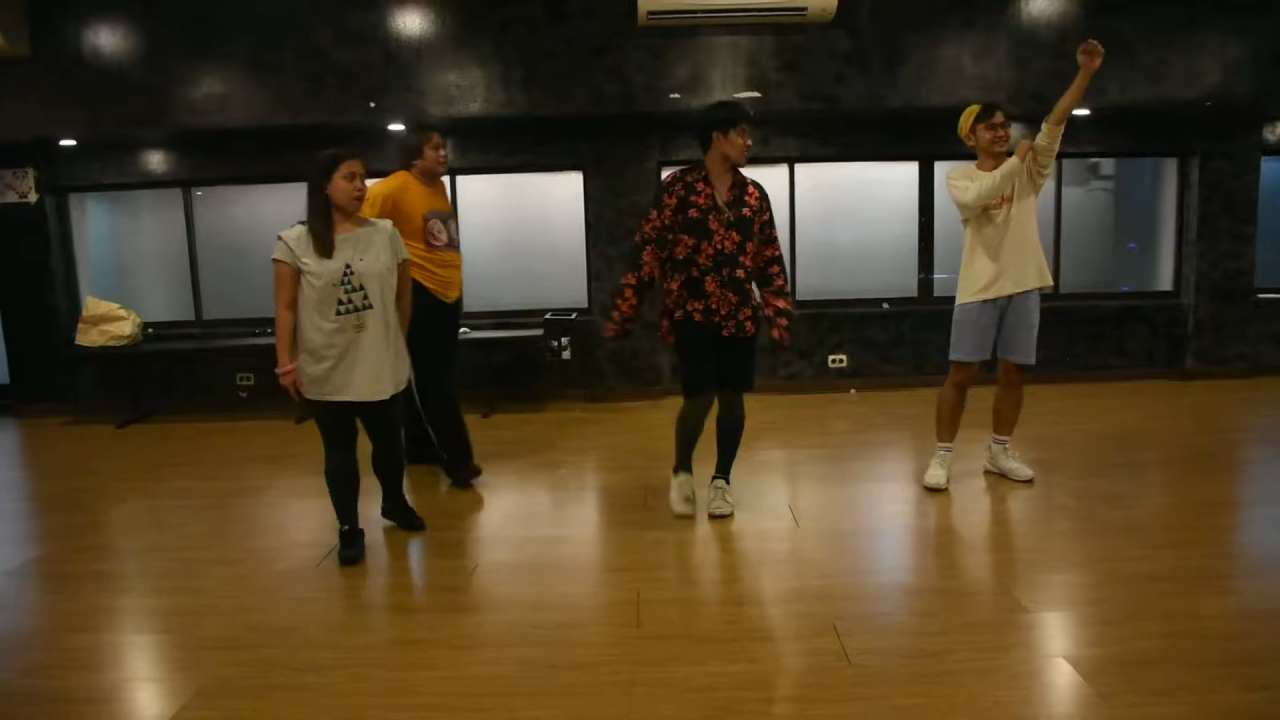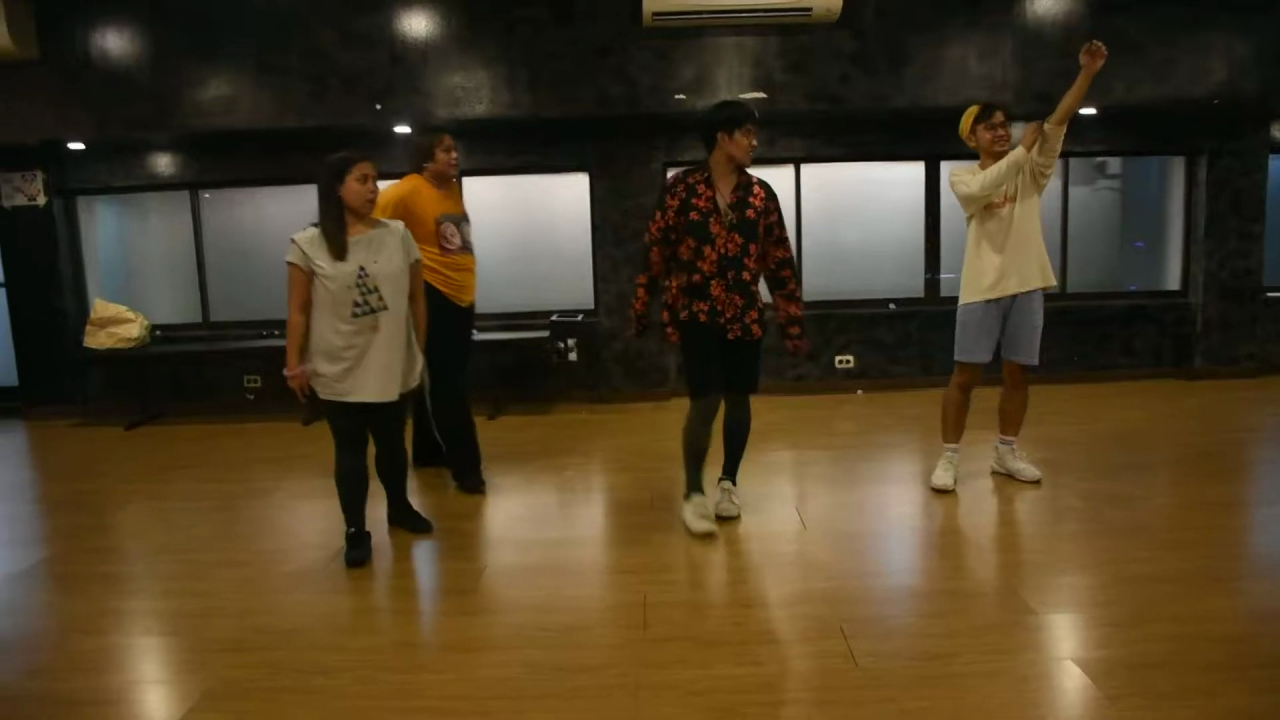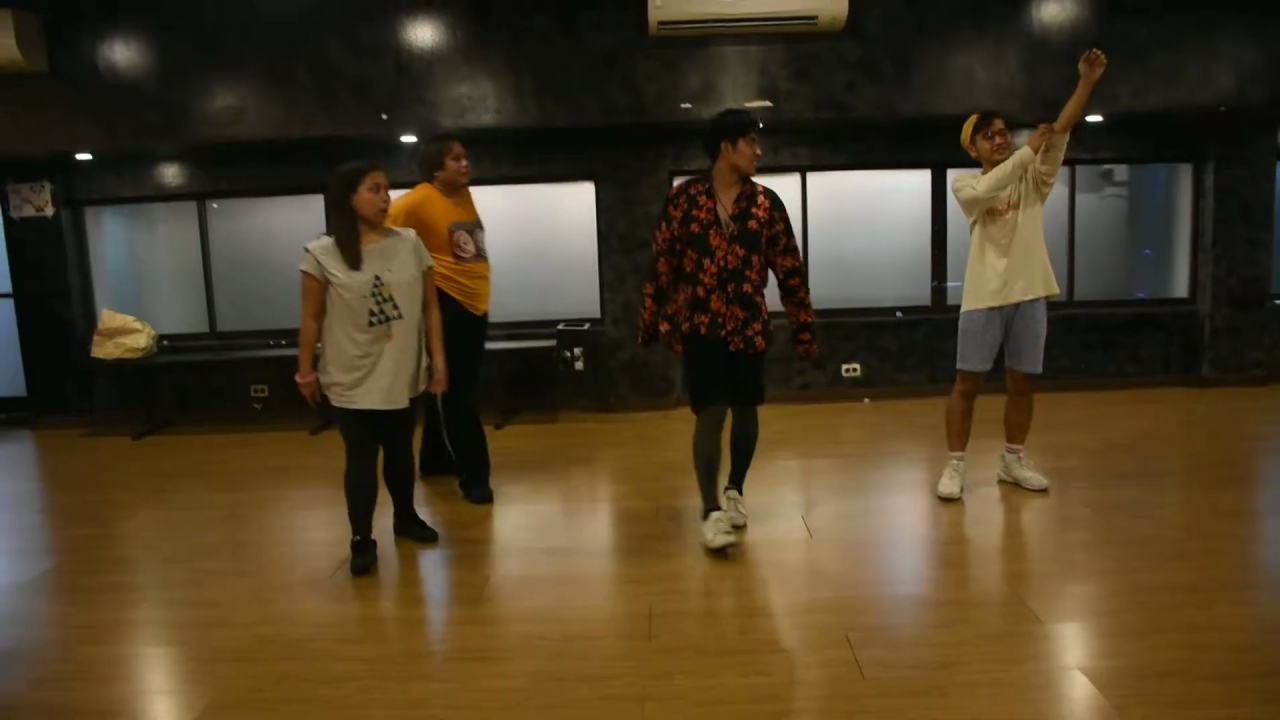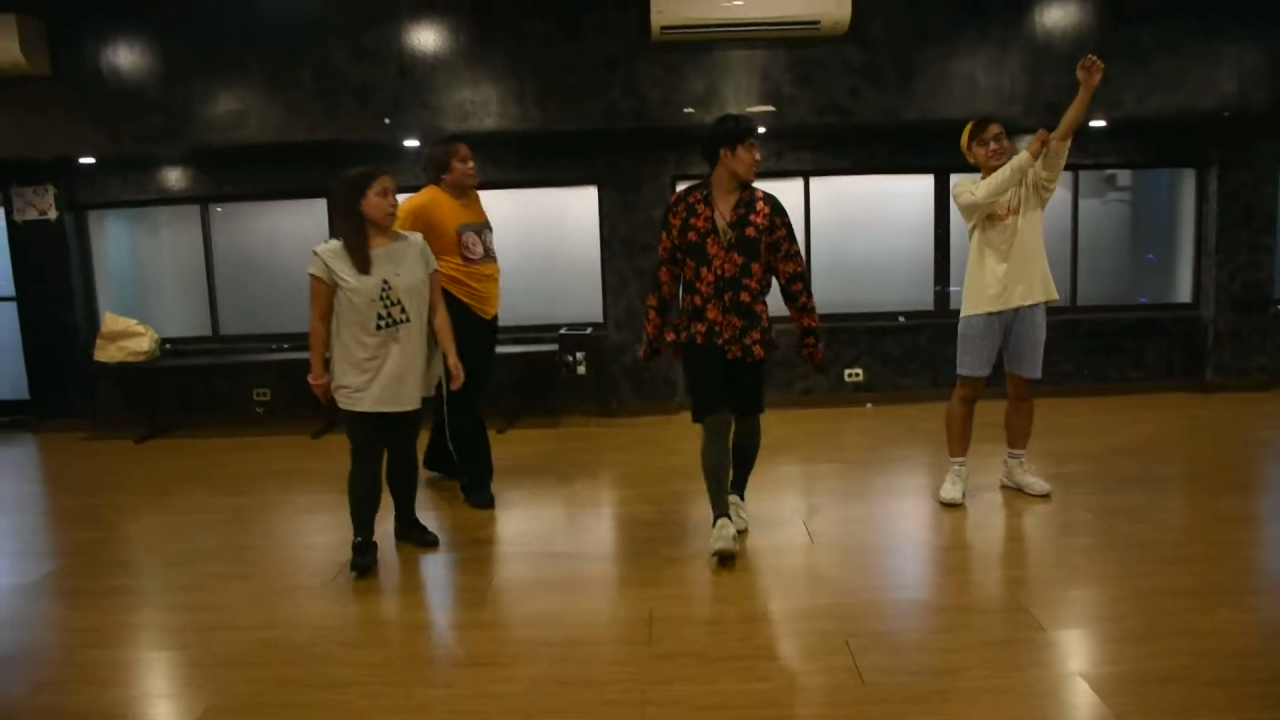
dt=0.1s
person 1, frame 1
left shoulder: (1029, 173)
right shoulder: (958, 177)
left elbow: (1055, 123)
right elbow: (973, 198)
left wrist: (1085, 72)
right wrist: (1014, 160)
left hip: (1023, 286)
right hip: (978, 289)
left knee: (1012, 374)
right knee: (960, 374)
left ankle: (999, 452)
right ankle: (942, 456)
person 1, frame 2
left shoulder: (1032, 171)
right shoulder: (962, 176)
left elbow: (1058, 124)
right elbow: (980, 189)
left wrist: (1087, 73)
right wrist: (1021, 149)
left hip: (1026, 286)
right hip: (981, 289)
left knee: (1017, 374)
right knee: (965, 375)
left ankle: (1006, 453)
right ankle: (949, 457)
person 1, frame 3
left shoulder: (1034, 179)
right shoulder: (965, 184)
left elbow: (1061, 132)
right elbow: (987, 190)
left wrist: (1087, 81)
right wrist: (1028, 149)
left hip: (1030, 294)
right hip: (984, 297)
left knee: (1021, 383)
right knee: (968, 383)
left ankle: (1013, 461)
right ankle: (955, 466)
person 1, frame 4
left shoulder: (1034, 184)
right shoulder: (964, 190)
left elbow: (1062, 138)
right elbow: (986, 195)
left wrist: (1087, 88)
right wrist: (1027, 155)
left hip: (1029, 299)
right hip: (983, 302)
left knee: (1021, 388)
right knee: (968, 388)
left ankle: (1015, 466)
right ankle: (957, 471)
person 2, frame 1
left shoulder: (754, 195)
right shoulder: (679, 187)
left elbow: (769, 260)
right elbow: (650, 250)
left wrist: (779, 313)
right wrist: (625, 308)
left hip: (738, 315)
right hip: (692, 313)
left knee: (731, 398)
right knee: (698, 399)
left ankle: (721, 481)
right ankle: (681, 470)
person 2, frame 2
left shoulder: (761, 194)
right shoulder: (682, 187)
left elbow: (779, 260)
right elbow: (657, 250)
left wrist: (792, 319)
right wrist: (643, 306)
left hip: (745, 316)
right hip: (697, 314)
left knee: (738, 400)
right knee: (704, 402)
left ankle: (728, 482)
right ankle: (693, 494)
person 2, frame 3
left shoulder: (767, 204)
right shoulder: (684, 198)
left elbow: (789, 268)
right elbow: (665, 262)
left wrist: (803, 328)
right wrist: (653, 317)
left hip: (749, 326)
right hip: (701, 327)
left knee: (744, 410)
right knee: (710, 415)
left ankle: (734, 490)
right ankle: (712, 512)
person 2, frame 4
left shoulder: (767, 209)
right shoulder: (684, 205)
left elbow: (792, 274)
right elbow: (667, 271)
left wrist: (808, 332)
right wrist: (656, 330)
left hip: (751, 334)
right hip: (702, 335)
left knee: (747, 418)
right knee: (715, 424)
left ankle: (736, 495)
right ankle: (721, 520)
person 3, frame 1
left shoulder: (386, 234)
right shoulder: (295, 243)
left elbow: (402, 297)
right elbow: (286, 309)
left wrist: (398, 349)
right wrist: (286, 362)
left hip: (379, 364)
right hip: (325, 368)
left knee: (389, 440)
right knee: (339, 449)
left ankle: (395, 502)
right ankle: (349, 530)
person 3, frame 2
left shoulder: (398, 235)
right shoulder: (308, 244)
left elbow: (416, 298)
right elbow: (298, 311)
left wrist: (418, 351)
right wrist: (295, 365)
left hip: (391, 365)
right hip: (339, 369)
left knee: (392, 442)
right knee: (350, 450)
left ankle: (399, 507)
right ankle: (356, 532)
person 3, frame 3
left shoulder: (409, 243)
right shoulder: (322, 254)
left elbow: (429, 304)
right elbow: (312, 318)
left wrist: (437, 357)
right wrist: (306, 372)
left hip: (402, 372)
right hip: (351, 377)
left knee: (400, 450)
right knee: (360, 457)
left ankle: (406, 516)
right ankle: (362, 540)
person 3, frame 4
left shoulder: (416, 247)
right shoulder: (330, 257)
left elbow: (436, 307)
right elbow: (320, 320)
left wrist: (451, 355)
right wrist: (318, 373)
left hip: (409, 375)
right hip: (359, 380)
left knee: (404, 453)
right knee: (365, 459)
left ankle: (407, 522)
right ankle: (363, 542)
person 4, frame 1
left shoulder: (439, 187)
right shoulder: (393, 190)
left hip: (447, 295)
right hip: (417, 296)
left knee: (436, 377)
right knee: (431, 381)
left ankle: (420, 447)
right ankle: (457, 459)
person 4, frame 2
left shoulder: (452, 189)
right shoulder: (405, 193)
left hip: (461, 299)
right hip: (431, 300)
left knee: (448, 382)
right knee: (445, 386)
left ankle: (428, 451)
right ankle: (465, 465)
person 4, frame 3
left shoulder: (464, 195)
right shoulder: (417, 203)
left hip: (476, 307)
right hip: (445, 307)
left knee: (459, 392)
right knee: (456, 395)
left ankle: (435, 459)
right ankle: (473, 476)
person 4, frame 4
left shoulder: (472, 197)
right shoulder: (424, 205)
left hip: (485, 310)
right hip: (453, 310)
left knee: (469, 395)
right knee: (463, 399)
left ankle: (440, 458)
right ankle: (475, 481)
